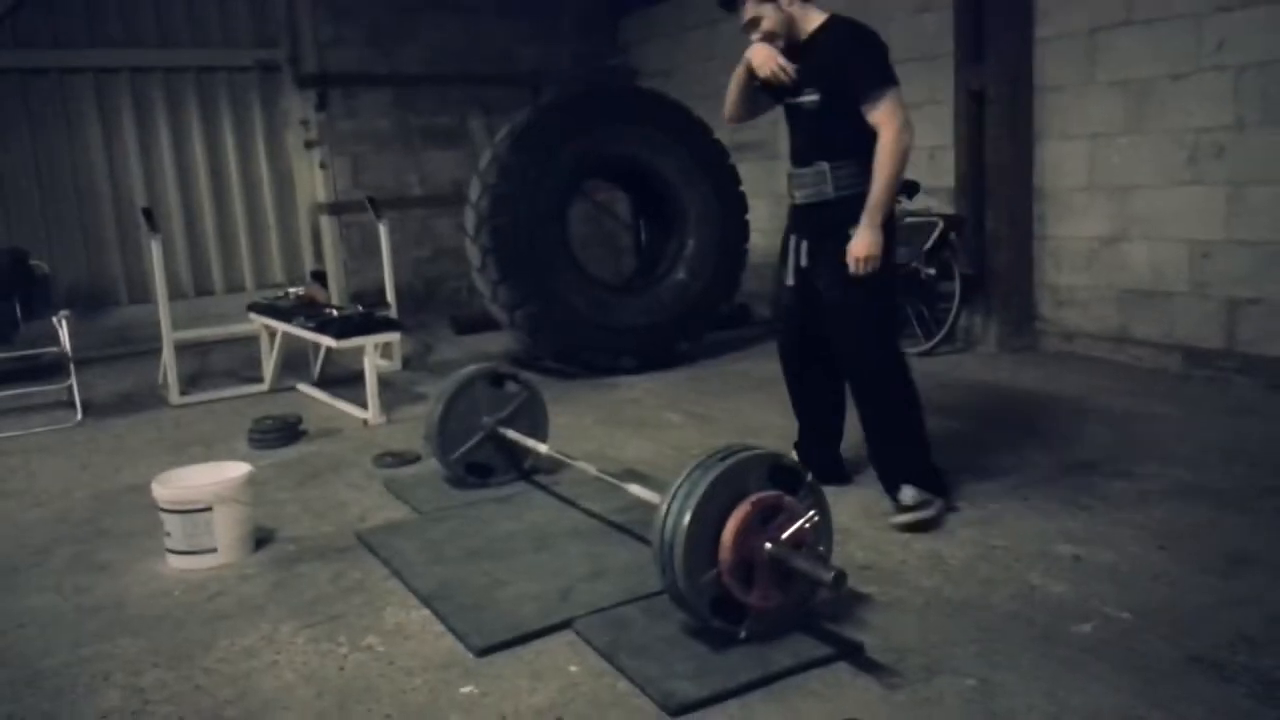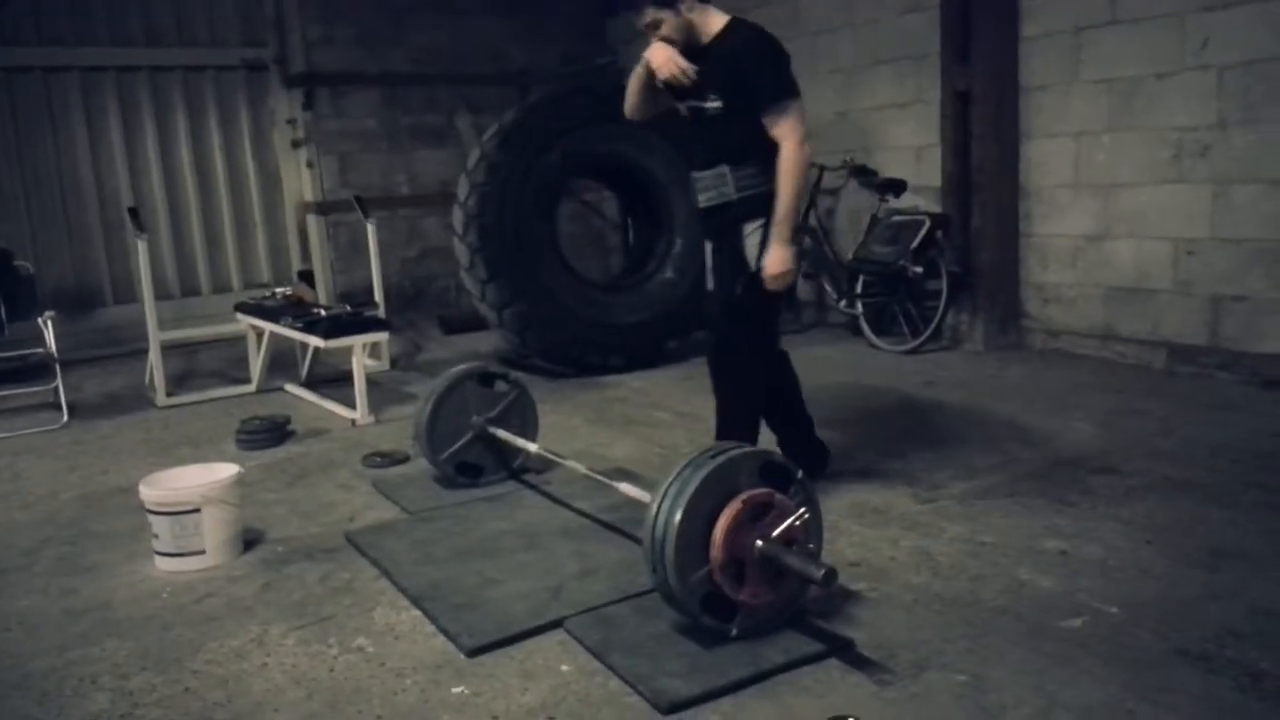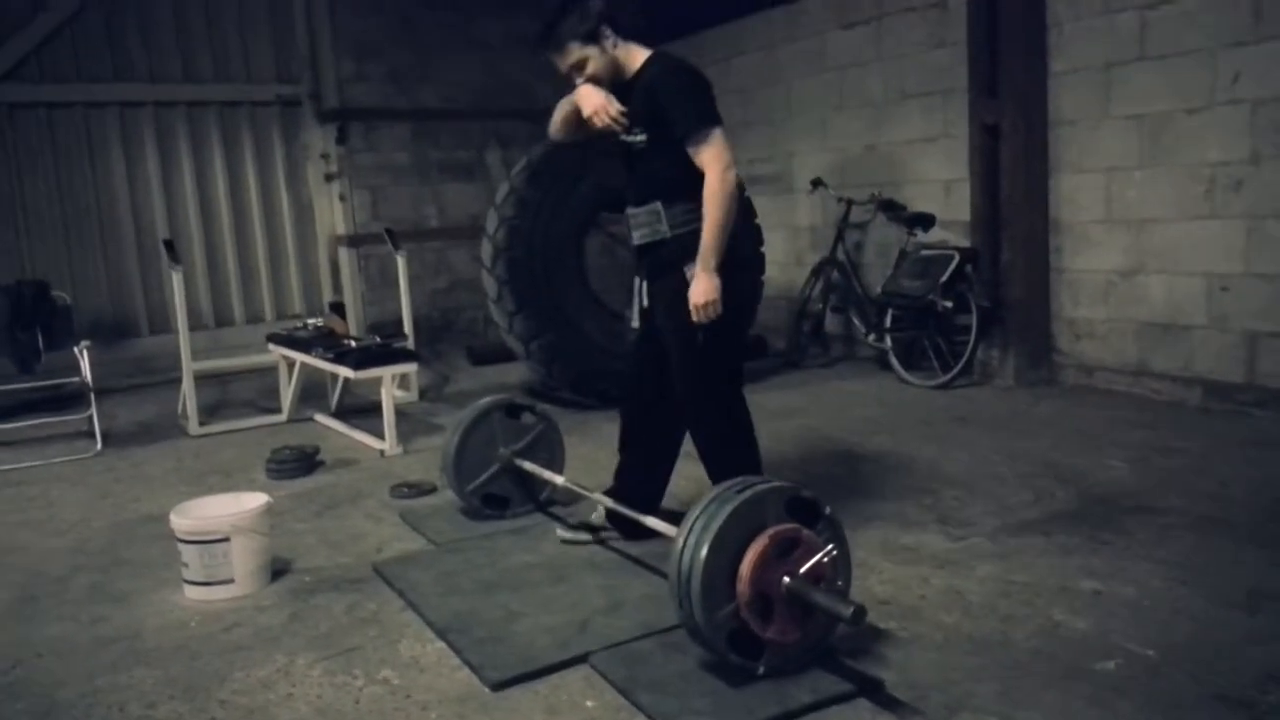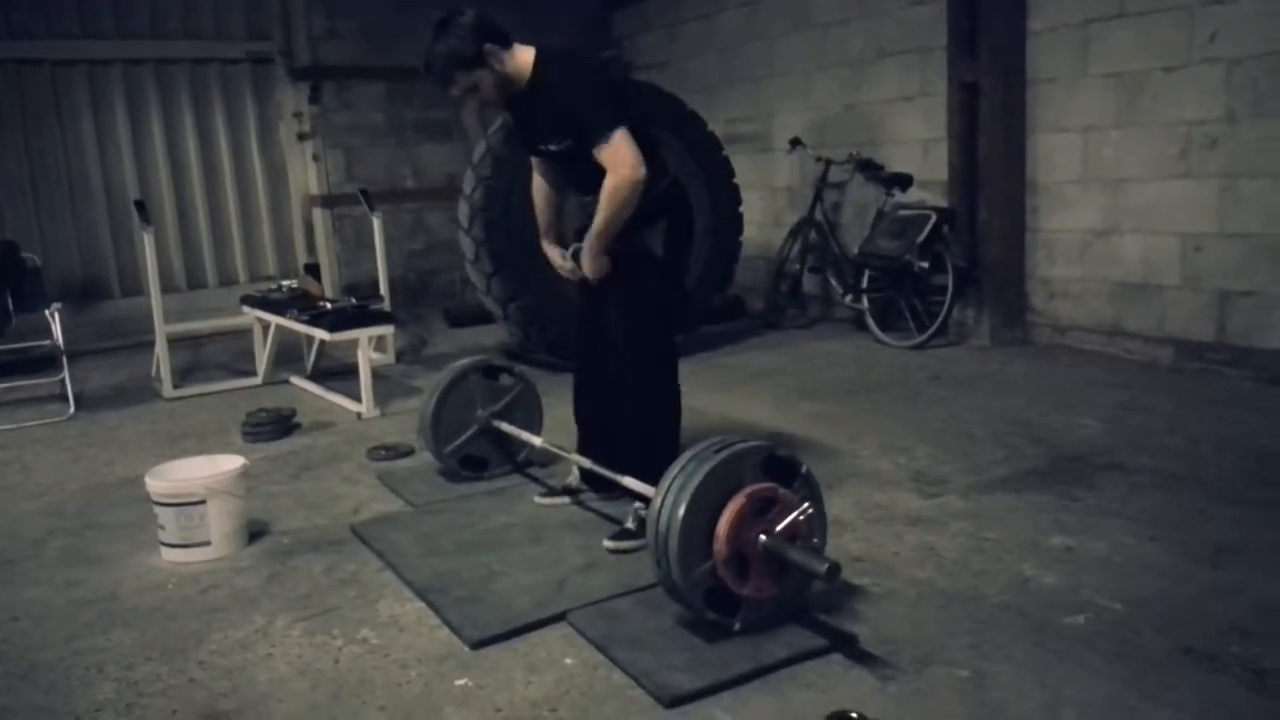
dt=0.7s
person 1, frame 1
right shoulder: (789, 56)
left elbow: (895, 131)
right elbow: (735, 113)
left wrist: (871, 225)
right wrist: (751, 59)
left hip: (851, 225)
right hip: (807, 223)
left knee: (868, 354)
right knee: (800, 346)
left ankle: (916, 482)
right ankle: (817, 458)
person 1, frame 2
left shoulder: (750, 49)
right shoulder: (687, 56)
left elbow: (795, 144)
right elbow: (636, 111)
left wrist: (782, 239)
right wrist: (649, 60)
left hip: (756, 223)
right hip: (723, 222)
left knee: (733, 350)
right knee: (756, 347)
right ankle: (804, 457)
person 1, frame 3
left shoulder: (671, 79)
right shoulder: (621, 89)
left elbow: (721, 172)
right elbow: (559, 132)
left wrist: (707, 271)
right wrist: (580, 96)
left hip: (694, 264)
right hip: (656, 264)
left knee: (707, 399)
right knee: (646, 395)
right ankle: (627, 511)
person 1, frame 4
left shoulder: (569, 80)
right shoulder: (520, 97)
left elbow: (630, 174)
left wrist: (593, 246)
right wrist: (549, 242)
left hip: (651, 222)
right hip: (610, 225)
left knee: (640, 358)
right knee: (592, 353)
right ankle: (600, 470)
